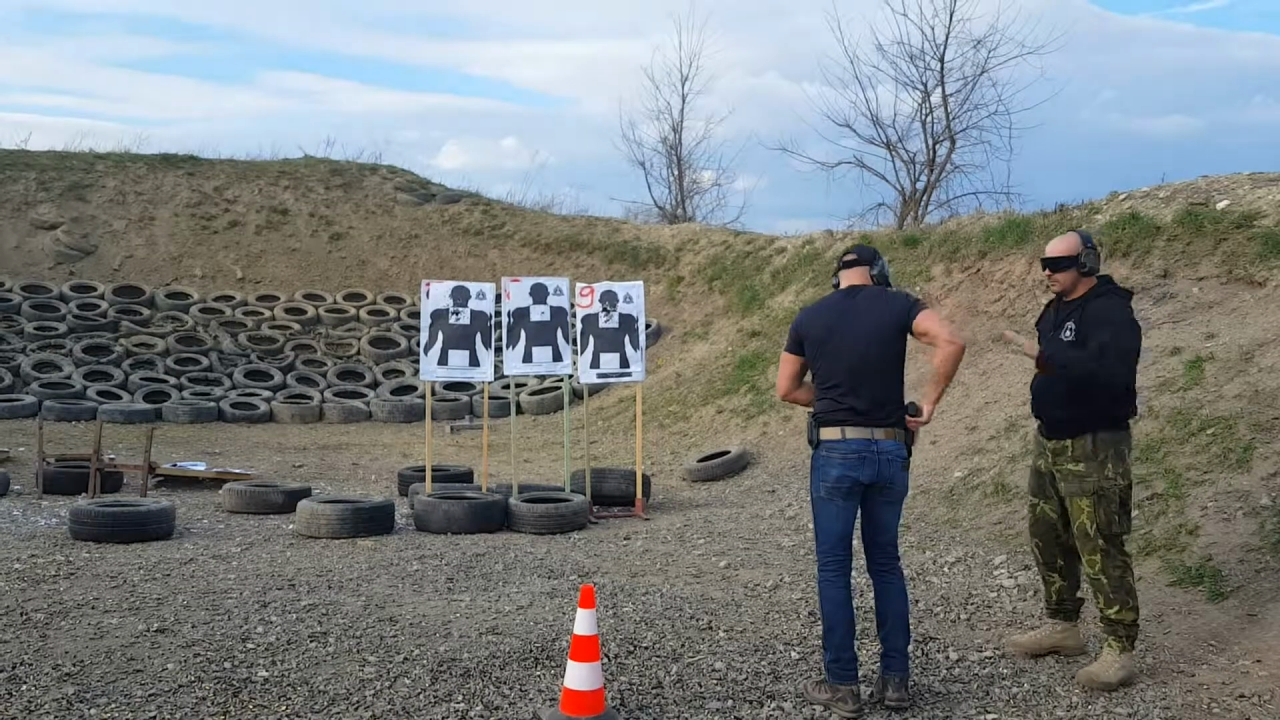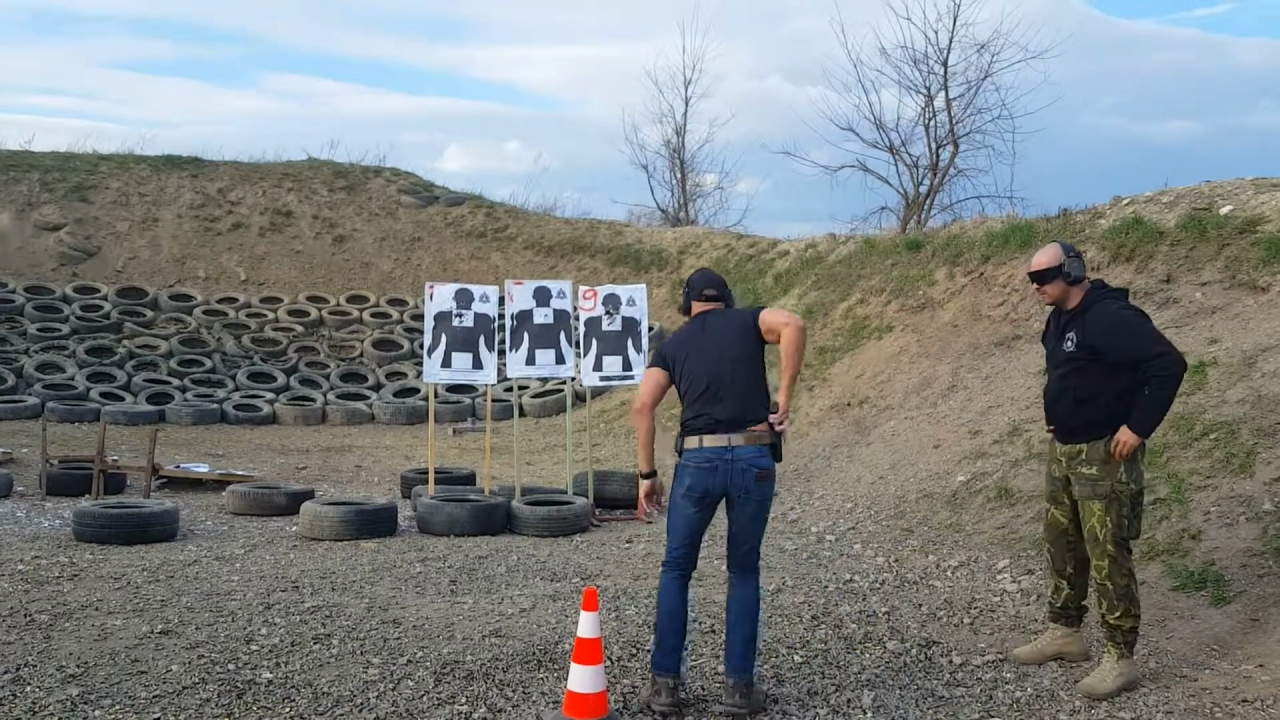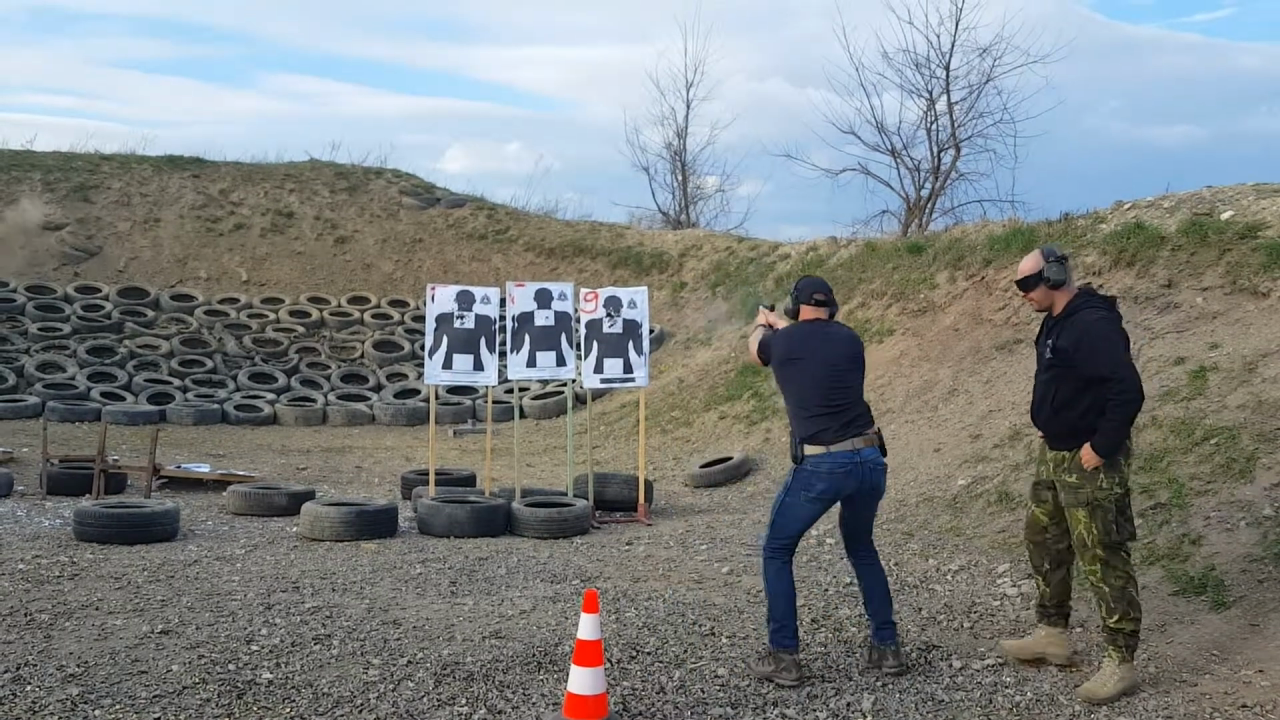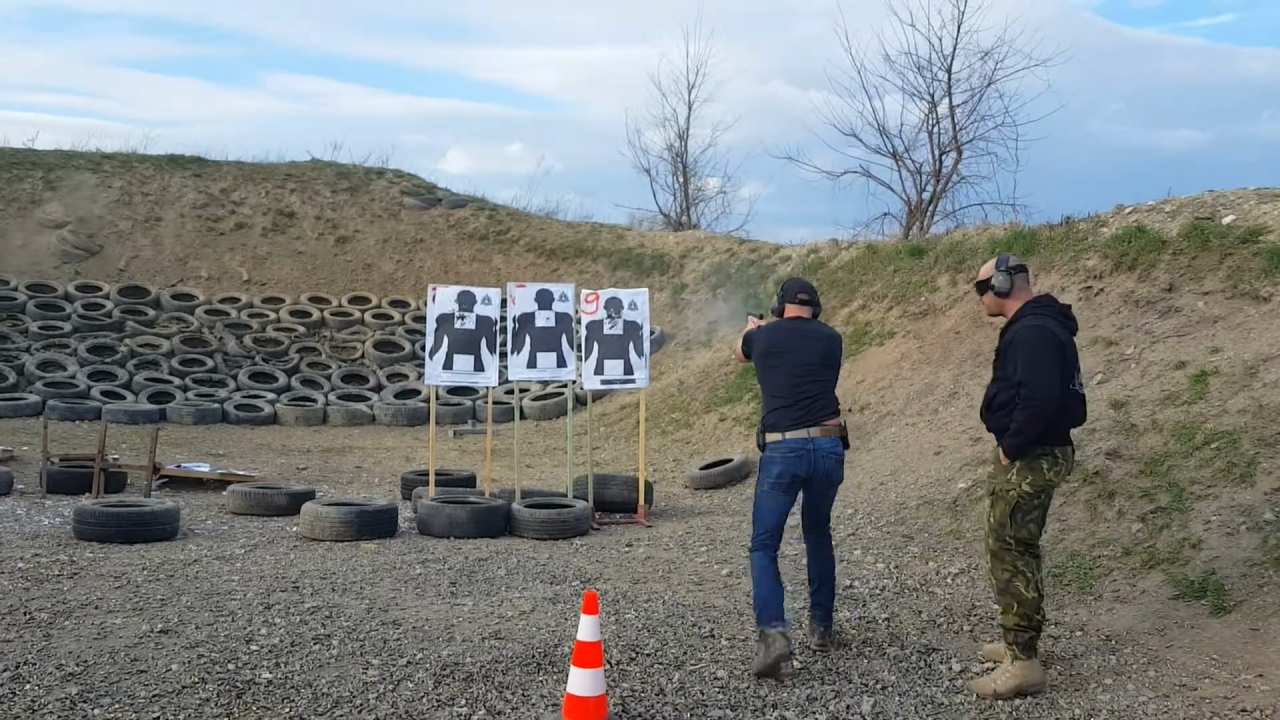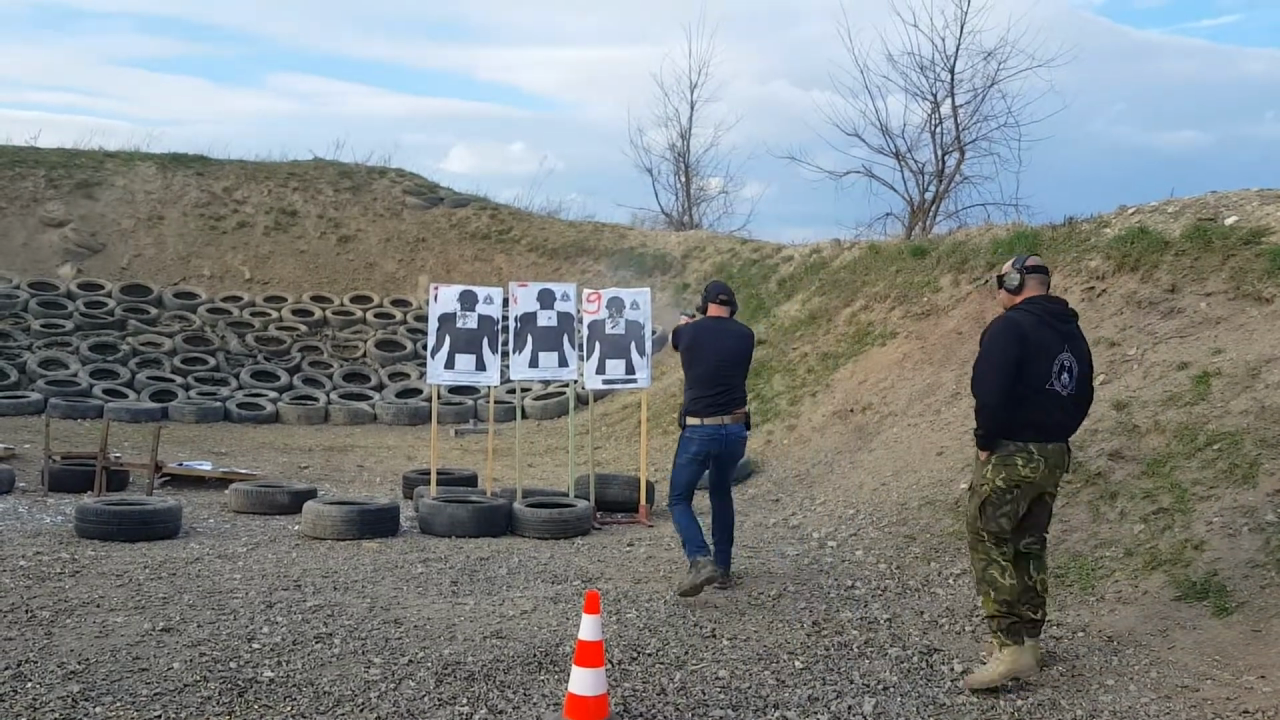
dt=1s
person 1, frame 1
left shoulder: (1108, 312)
right shoulder: (1057, 309)
left elbow: (1112, 370)
left wrist: (1042, 353)
left hip: (1093, 446)
right hip: (1049, 443)
left knee: (1099, 549)
right knee: (1048, 540)
left ankle: (1119, 650)
right ankle: (1060, 625)
person 1, frame 2
left shoulder: (1112, 317)
right shoulder: (1059, 319)
left elbow: (1169, 365)
left wrist: (1139, 427)
left hip: (1104, 454)
right hip: (1063, 450)
left knee: (1108, 556)
right knee: (1062, 544)
left ankle: (1121, 659)
right ankle: (1064, 632)
person 1, frame 3
left shoulder: (1094, 326)
right shoulder: (1061, 323)
left elbow: (1128, 393)
left wrist: (1101, 447)
left hip: (1091, 462)
right hip: (1059, 455)
left knee: (1104, 559)
right knee: (1044, 542)
left ankle: (1121, 664)
right ankle: (1051, 634)
person 1, frame 4
left shoulder: (1031, 332)
right shoulder: (1041, 326)
left elbow: (1040, 400)
left wrist: (1012, 447)
left hip: (1026, 459)
right hip: (1042, 455)
left knee: (1006, 554)
right knee: (1022, 552)
left ankle: (1023, 664)
right ankle: (1021, 644)
person 1, frame 5
left shoulder: (1010, 327)
right shoulder: (1072, 333)
left elbow: (988, 391)
right elbow: (1082, 397)
left wrist: (985, 441)
left hip: (1011, 454)
right hip: (1052, 455)
left knee: (989, 544)
right knee: (1029, 548)
left ankle: (1012, 650)
right ankle: (1027, 641)
person 2, frame 1
left shoulder: (809, 318)
right shoulder: (898, 305)
left elbow: (786, 390)
right elbow: (951, 343)
right wrist: (931, 403)
left hip: (836, 453)
right hip: (890, 452)
left knee: (833, 568)
right knee: (886, 563)
right ankle: (895, 678)
person 2, frame 2
left shoulder: (671, 344)
right shoulder: (748, 321)
left elbow: (643, 405)
right elbow: (792, 325)
left wrist: (647, 473)
right wrist: (785, 395)
left hip: (698, 461)
right hip: (753, 461)
left knee: (676, 569)
right knee: (744, 570)
left ankle: (664, 682)
right ankle: (739, 684)
person 2, frame 3
left shoulder: (780, 342)
right shoulder: (850, 339)
left elbow: (755, 348)
left wrist: (763, 323)
left hip: (820, 465)
right hip: (869, 459)
left knee: (777, 552)
right knee: (861, 548)
left ankle: (784, 656)
right ankle: (886, 646)
person 2, frame 4
left shoulder: (762, 338)
right shoulder: (831, 339)
left elbow: (742, 353)
left hip: (781, 451)
right hip: (827, 447)
left knee: (764, 548)
right knee: (818, 536)
left ankle: (774, 634)
right ankle: (822, 628)
person 2, frame 5
left shoulder: (688, 332)
right shoulder: (745, 335)
left hip: (698, 431)
right hip: (735, 430)
left knee: (679, 499)
right knee: (721, 493)
left ankle: (701, 561)
right ankle: (722, 569)
